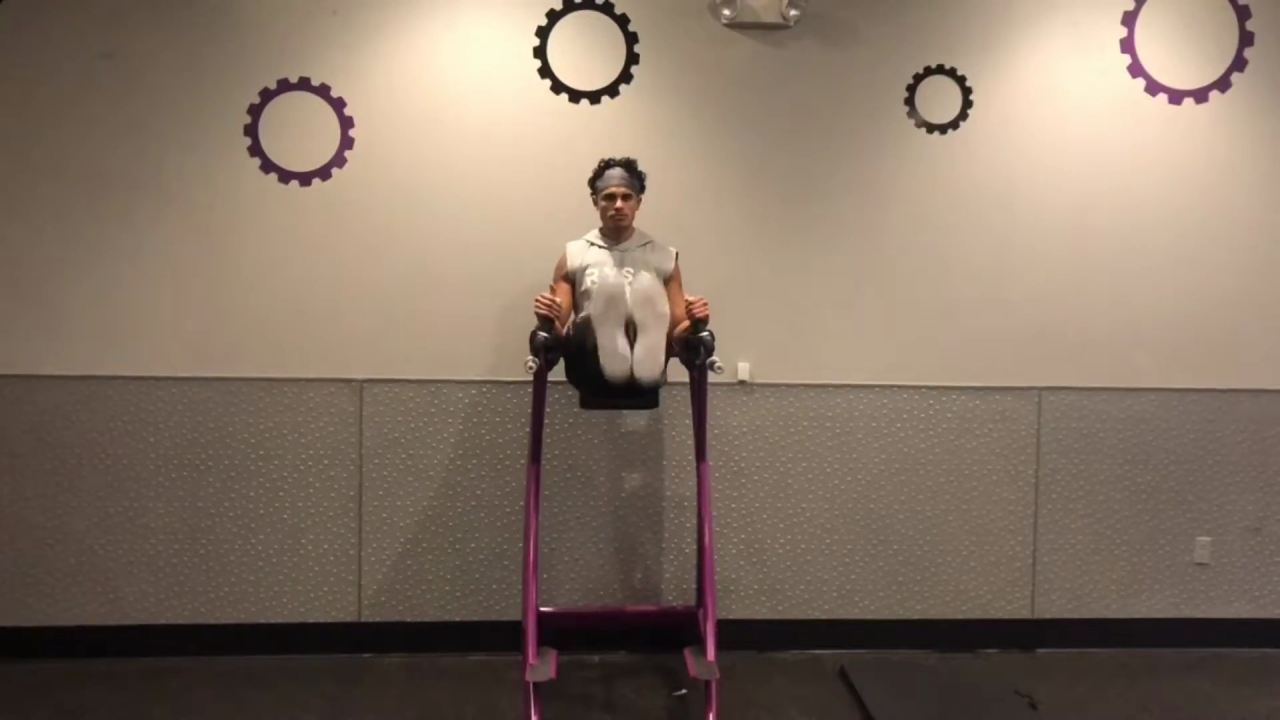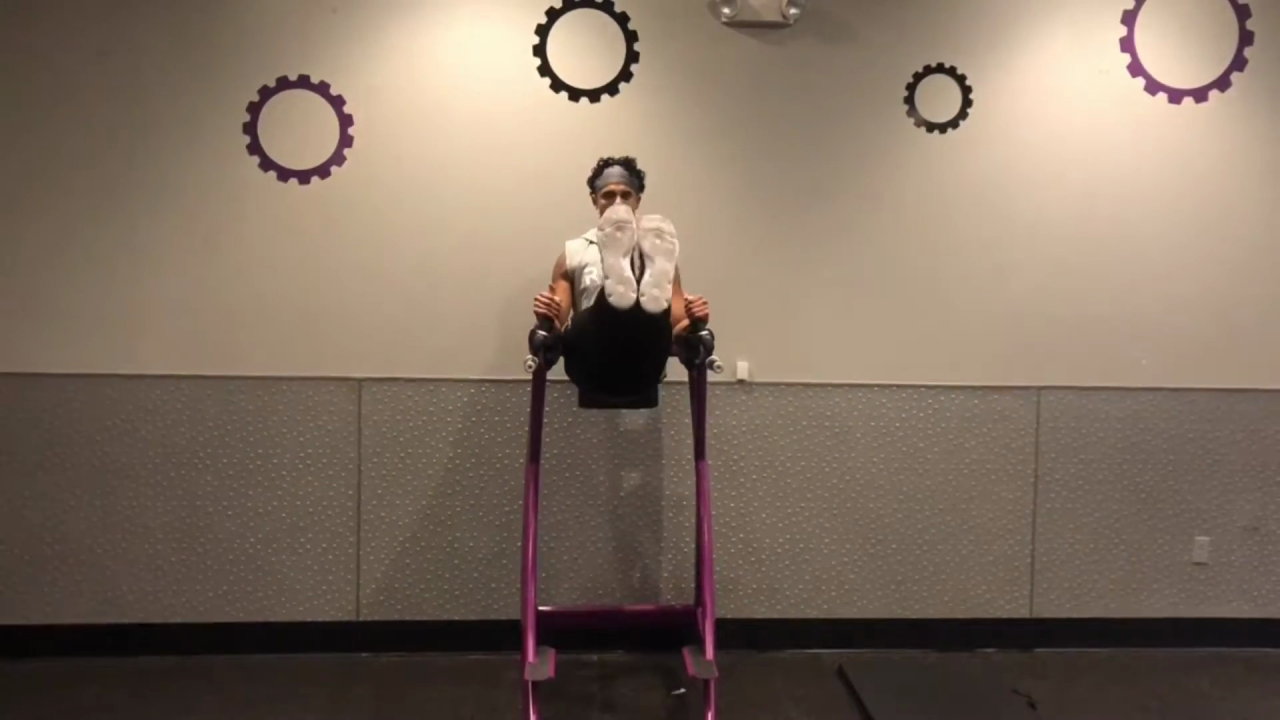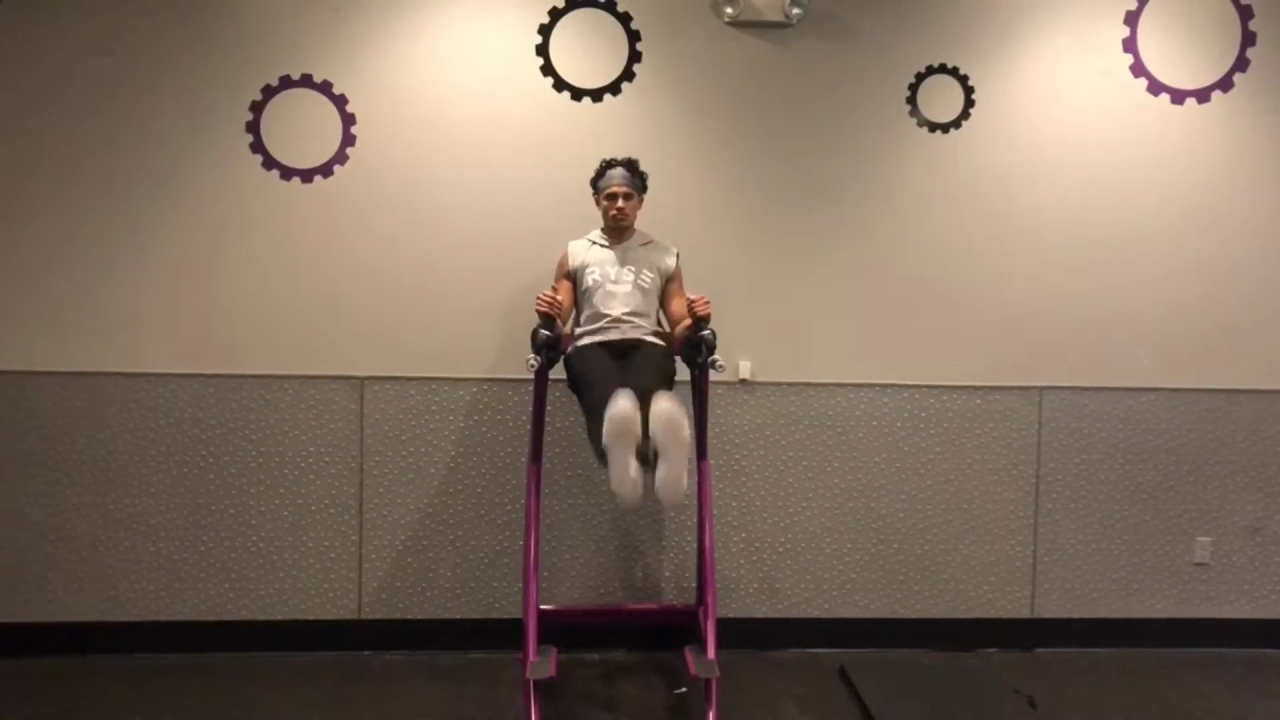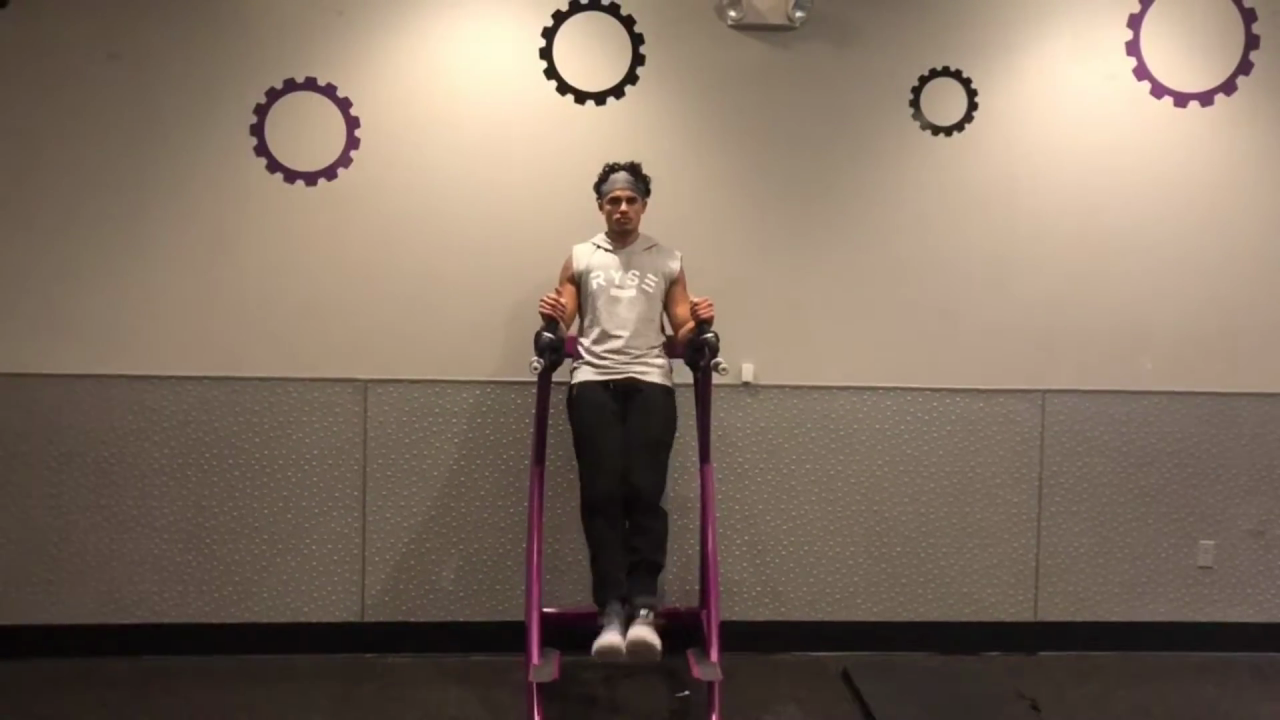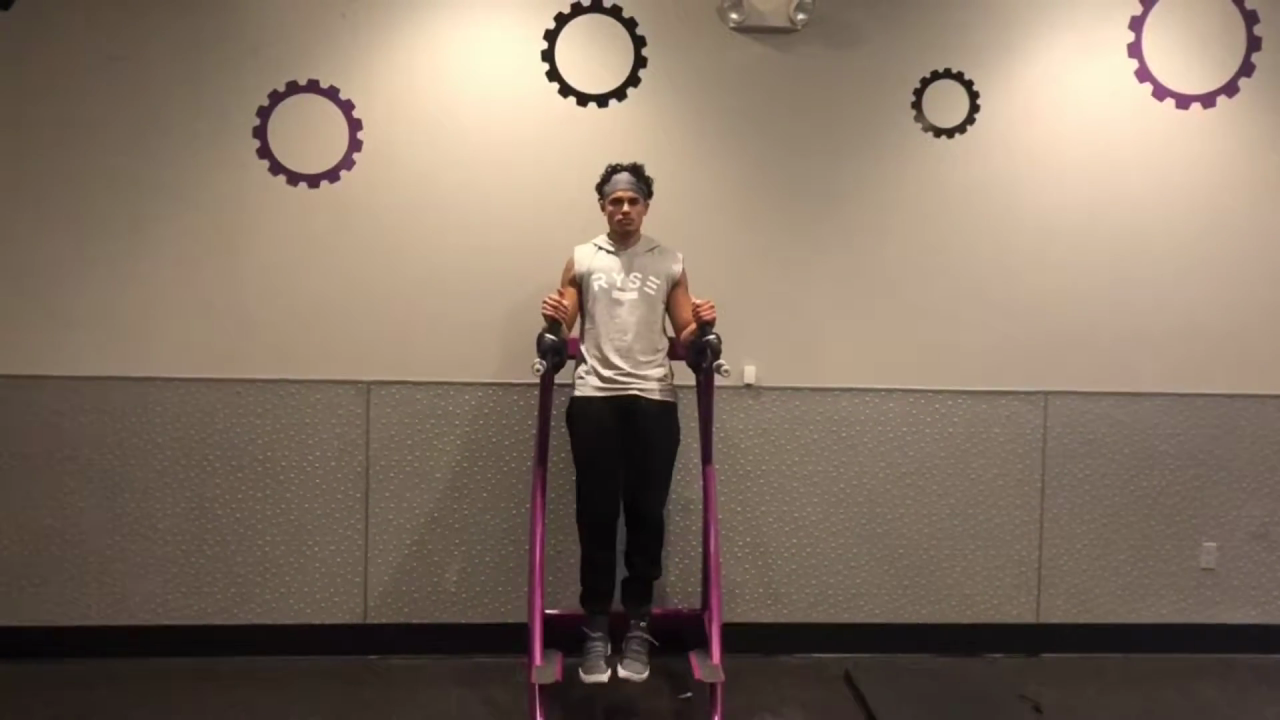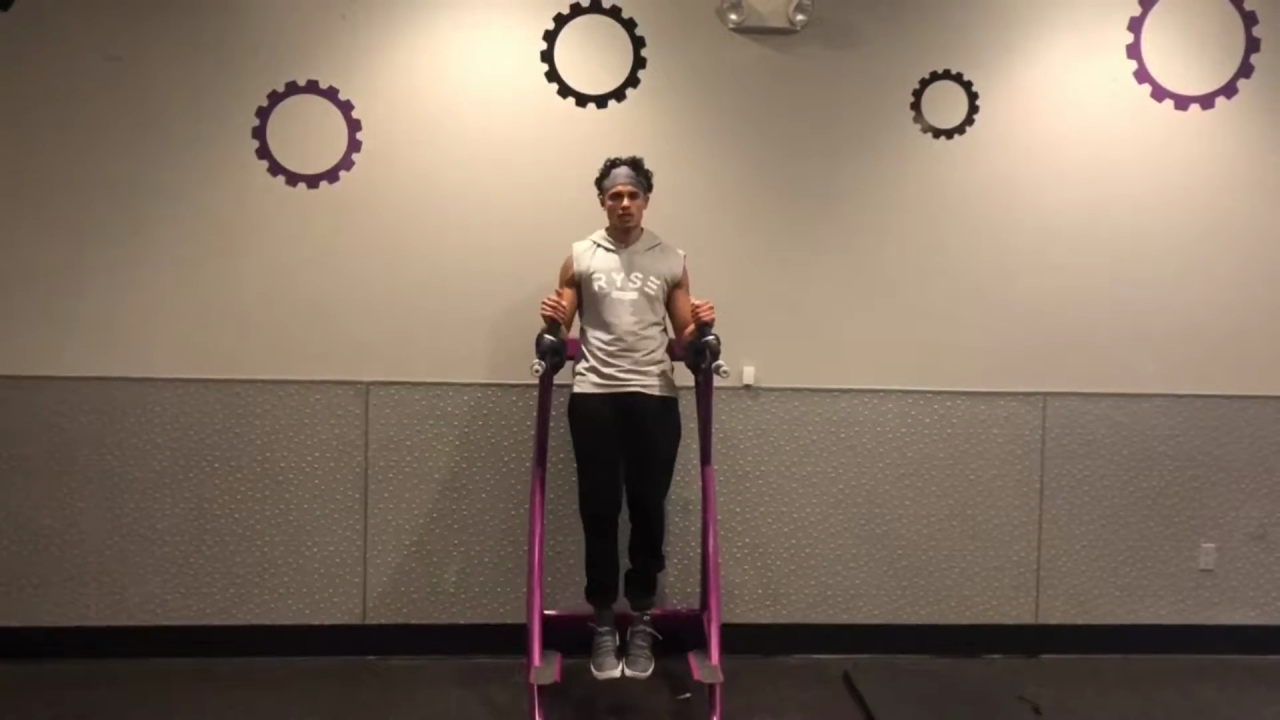
dt=0.4s
person 1, frame 1
left shoulder: (663, 256)
right shoulder: (574, 256)
left elbow: (677, 331)
right elbow: (556, 331)
left wrist: (694, 322)
right wrist: (548, 318)
right hip: (587, 363)
left knee: (651, 320)
right knee: (594, 330)
left ankle: (644, 353)
right ankle: (610, 342)
person 1, frame 2
left shoulder: (665, 258)
right shoulder: (572, 253)
left elbow: (677, 329)
right elbow: (555, 329)
left wrist: (693, 321)
right wrist: (548, 318)
left hip: (641, 368)
right hip: (592, 367)
left ankle: (652, 291)
person 1, frame 3
left shoulder: (664, 256)
right shoulder: (575, 253)
left elbow: (681, 332)
right elbow: (558, 329)
left wrist: (695, 321)
right wrist: (549, 320)
left hip: (647, 347)
right hip: (591, 347)
left knee: (651, 395)
right knee: (605, 399)
left ankle: (664, 452)
right ankle: (620, 454)
person 1, frame 4
left shoulder: (668, 260)
right shoulder: (579, 258)
left elbow: (682, 335)
right elbow: (561, 328)
left wrist: (698, 325)
right wrist: (551, 320)
left hip: (650, 381)
right hip: (593, 380)
left knee: (645, 491)
right knee: (603, 492)
left ankle: (644, 608)
right ankle: (612, 610)
person 1, frame 5
left shoulder: (670, 263)
right shoulder: (581, 260)
left elbow: (683, 338)
right elbow: (563, 336)
left wrist: (702, 325)
right wrist: (553, 323)
left hip: (653, 397)
right hip: (594, 396)
left knee: (645, 513)
right knee: (596, 513)
left ankle: (636, 625)
right ankle: (597, 628)
person 1, frame 6
left shoulder: (671, 260)
right shoulder: (580, 257)
left elbow: (684, 336)
right elbow: (562, 330)
left wrist: (702, 325)
right wrist: (552, 322)
left hip: (653, 395)
right hip: (595, 395)
left knee: (648, 509)
right knee: (599, 510)
left ankle: (642, 620)
right ankle: (603, 623)
